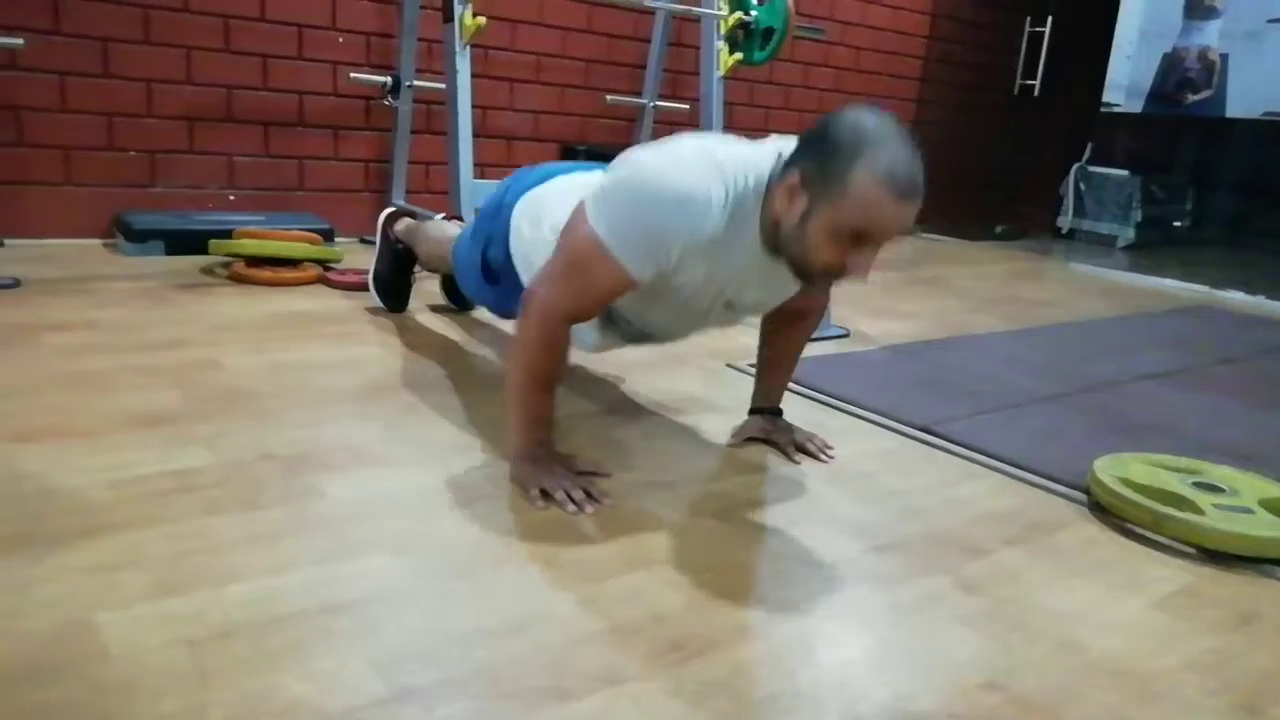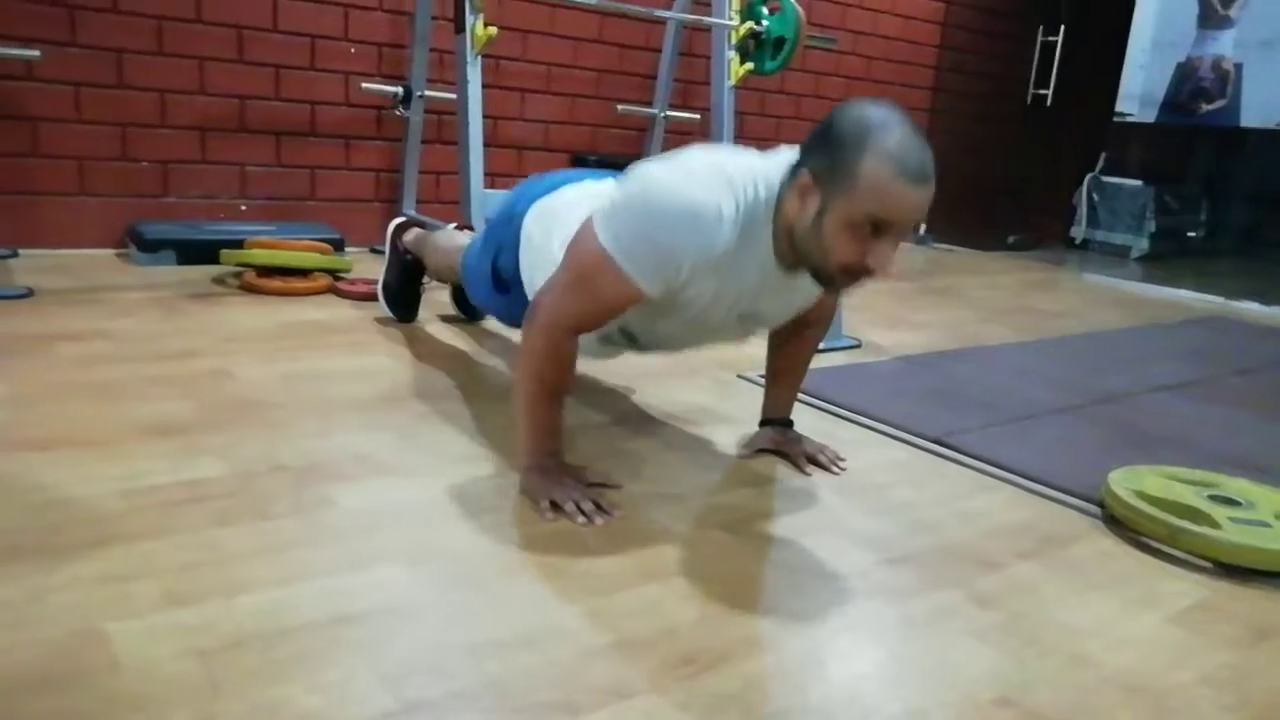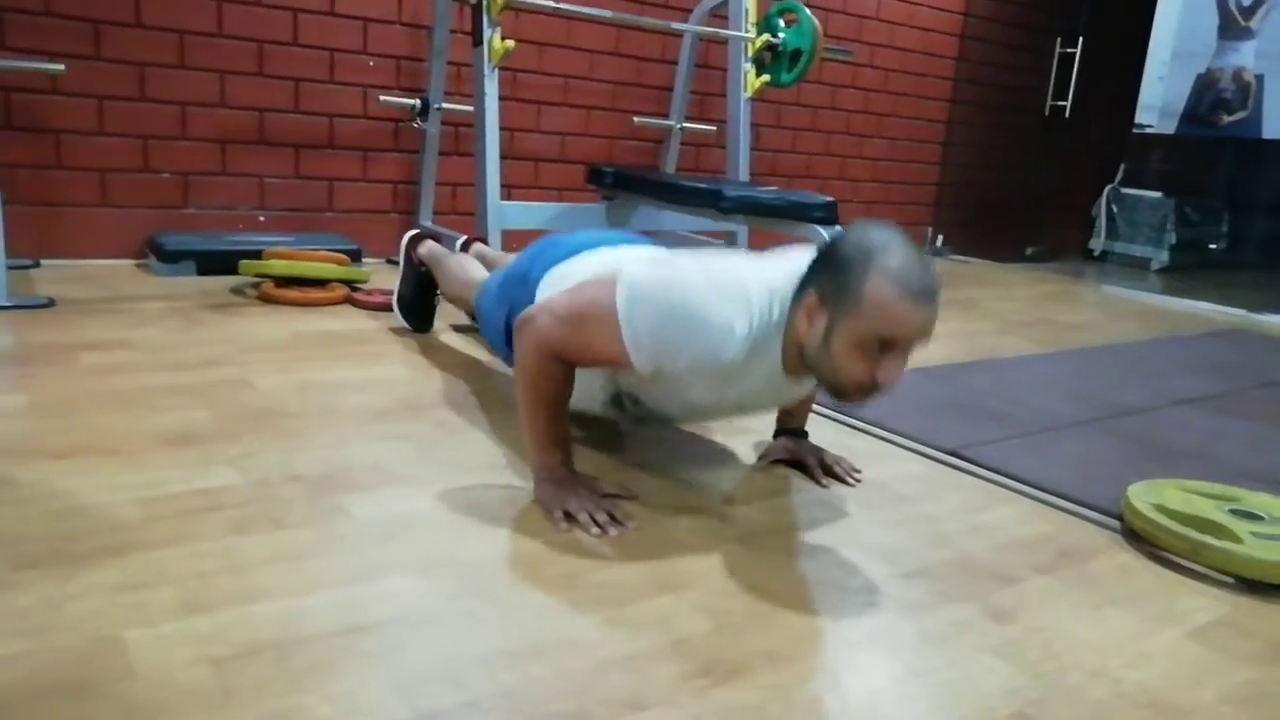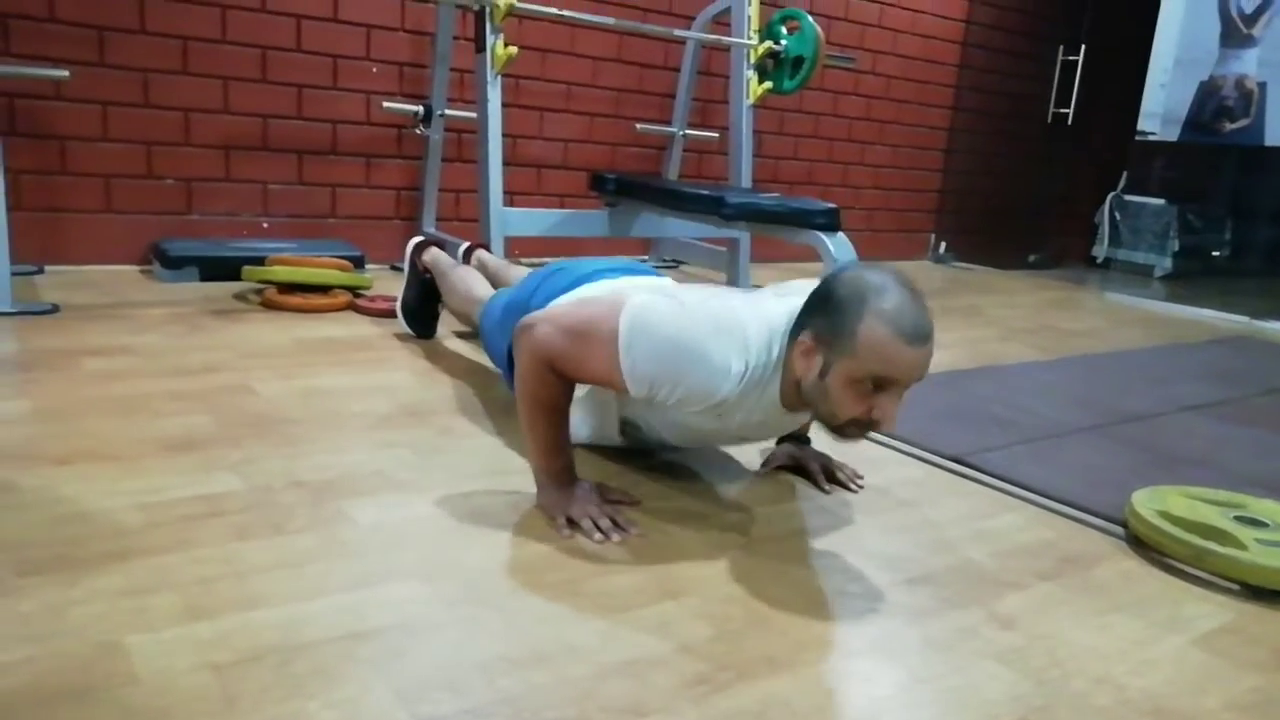
dt=0.3s
person 1, frame 1
left shoulder: (826, 209)
right shoulder: (680, 198)
left elbow: (797, 307)
right elbow: (546, 309)
left wrist: (767, 408)
right wrist: (529, 451)
left hip: (605, 203)
right hip: (532, 214)
right knee: (459, 256)
left ankle: (453, 223)
right ankle: (403, 231)
person 1, frame 2
left shoulder: (835, 236)
right shoulder: (691, 214)
left elbow: (808, 314)
right elbow: (551, 319)
left wrist: (776, 421)
right wrist: (540, 463)
left hip: (616, 218)
right hip: (542, 225)
right knee: (473, 272)
left ankle: (462, 233)
right ankle: (412, 243)
person 1, frame 3
left shoulder: (838, 313)
right shoulder: (713, 323)
right elbow: (538, 332)
left wrist: (791, 431)
right wrist: (552, 474)
left hip: (634, 265)
right hip: (557, 284)
right knee: (486, 299)
left ankle: (477, 250)
right ankle: (425, 255)
person 1, frame 4
left shoulder: (838, 331)
right shoulder: (711, 358)
right elbow: (536, 340)
left wrist: (793, 435)
right wrist: (555, 482)
left hip: (634, 291)
right hip: (556, 313)
right knee: (489, 310)
left ankle: (480, 256)
right ankle: (431, 260)
